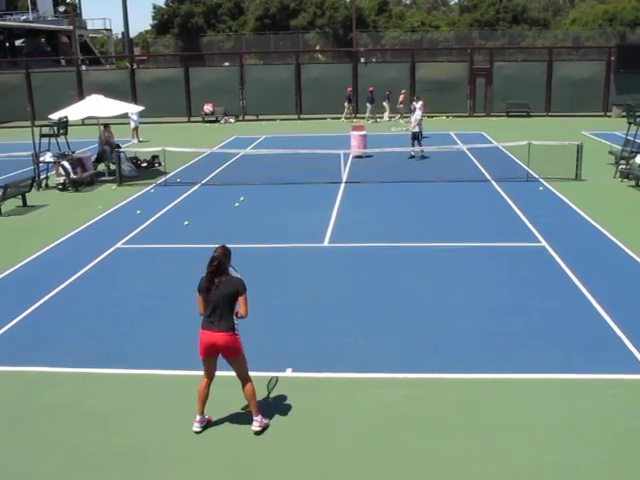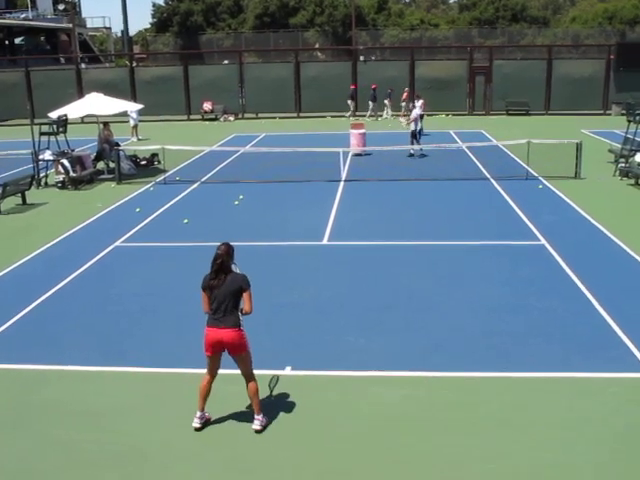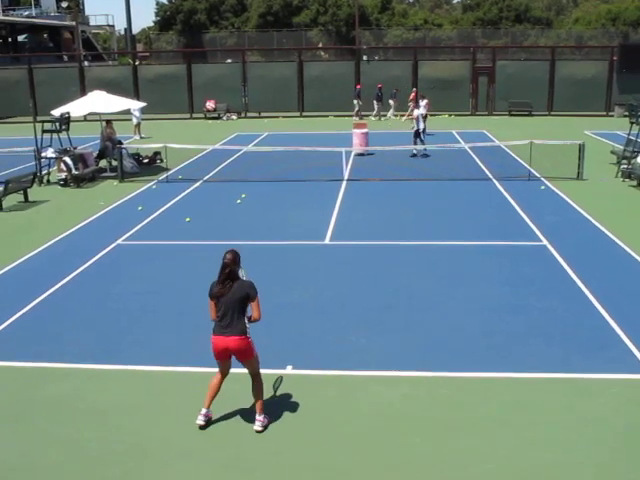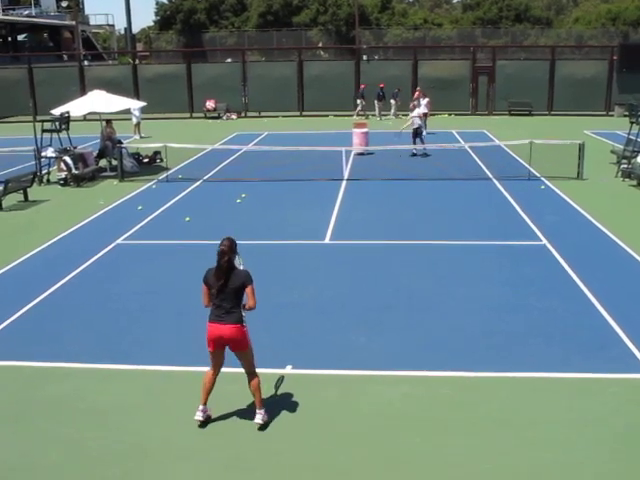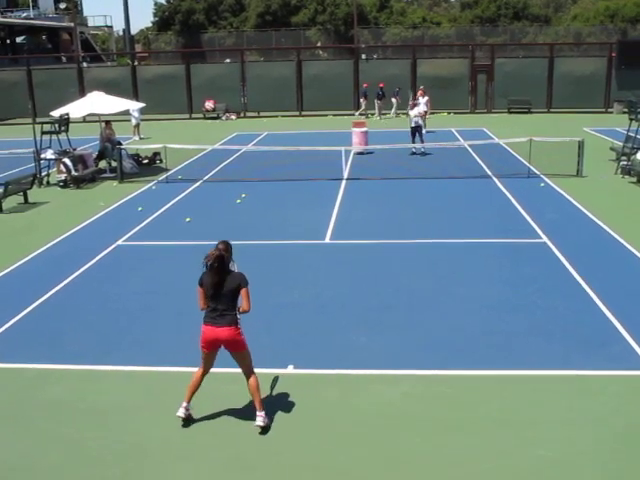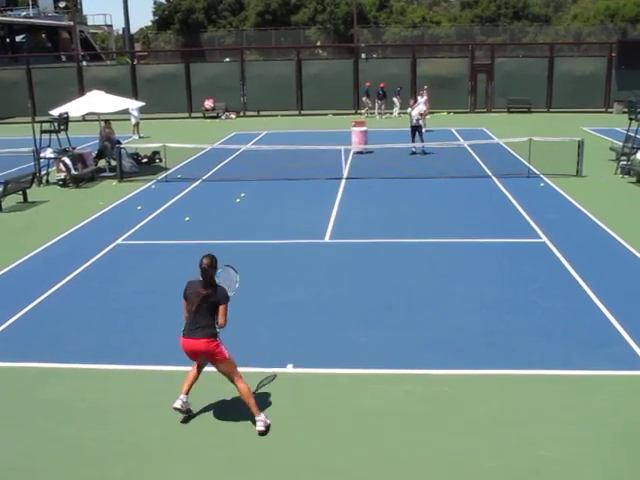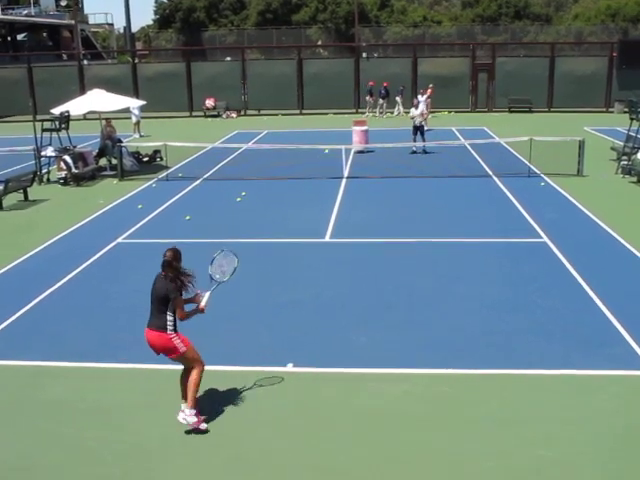
dt=0.2s
person 1, frame 1
left shoulder: (203, 282)
right shoulder: (237, 282)
left elbow: (201, 311)
right elbow: (243, 313)
left hip: (206, 335)
right hip: (227, 336)
left knee: (207, 377)
right knee: (244, 378)
left ankle: (199, 419)
right ankle: (257, 419)
person 1, frame 2
left shoulder: (207, 279)
right shoulder: (240, 279)
left elbow: (207, 309)
right elbow: (248, 309)
left hip: (212, 332)
right hip: (233, 333)
left knee: (210, 374)
right knee: (248, 375)
left ankle: (199, 416)
right ankle: (258, 418)
person 1, frame 3
left shoulder: (214, 286)
right shoulder: (247, 286)
left elbow: (213, 316)
right elbow: (257, 316)
left hip: (218, 338)
right hip: (239, 339)
left knee: (222, 373)
right knee: (255, 374)
left ankle: (203, 414)
right ankle: (260, 418)
person 1, frame 4
left shoulder: (209, 274)
right shoulder: (243, 275)
left elbow: (206, 303)
right elbow: (251, 305)
left hip: (214, 327)
right hip: (235, 328)
left knee: (214, 369)
right knee: (250, 370)
left ankle: (202, 410)
right ankle: (260, 413)
person 1, frame 5
left shoulder: (205, 277)
right shoulder: (239, 278)
left elbow: (202, 305)
right elbow: (246, 308)
left hip: (209, 329)
right hip: (231, 331)
left knee: (204, 369)
right knee: (249, 372)
left ankle: (184, 407)
right ankle: (260, 415)
person 1, frame 6
left shoulder: (190, 286)
right shoulder: (220, 292)
left elbow: (187, 315)
right elbow: (221, 323)
left hip: (186, 341)
right hip: (207, 342)
left knee: (199, 364)
right knee: (237, 379)
left ankle: (182, 400)
right ankle: (260, 419)
person 1, frame 7
left shoulder: (161, 278)
right shoulder: (174, 285)
right elbow: (181, 316)
left wrist: (191, 299)
right wrist: (197, 310)
left hip: (152, 334)
right hip: (165, 336)
left knee: (189, 365)
right knee: (198, 366)
left ankle: (187, 409)
right ankle: (189, 412)
